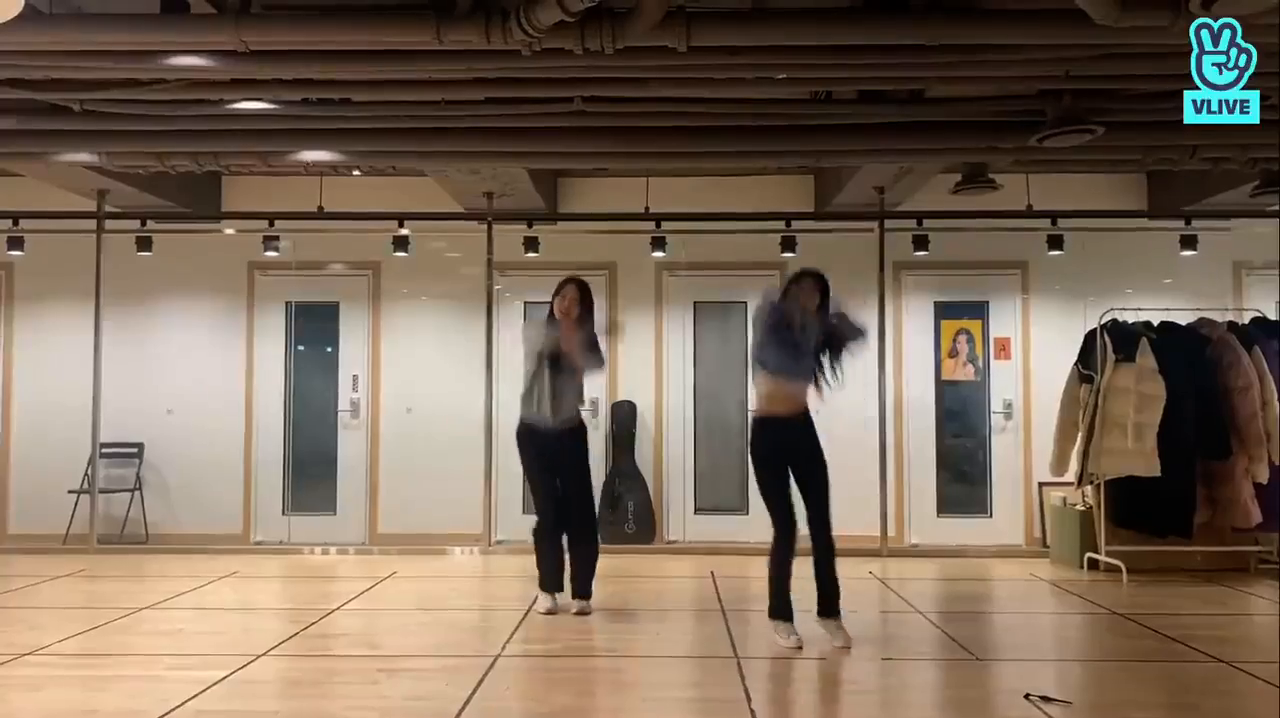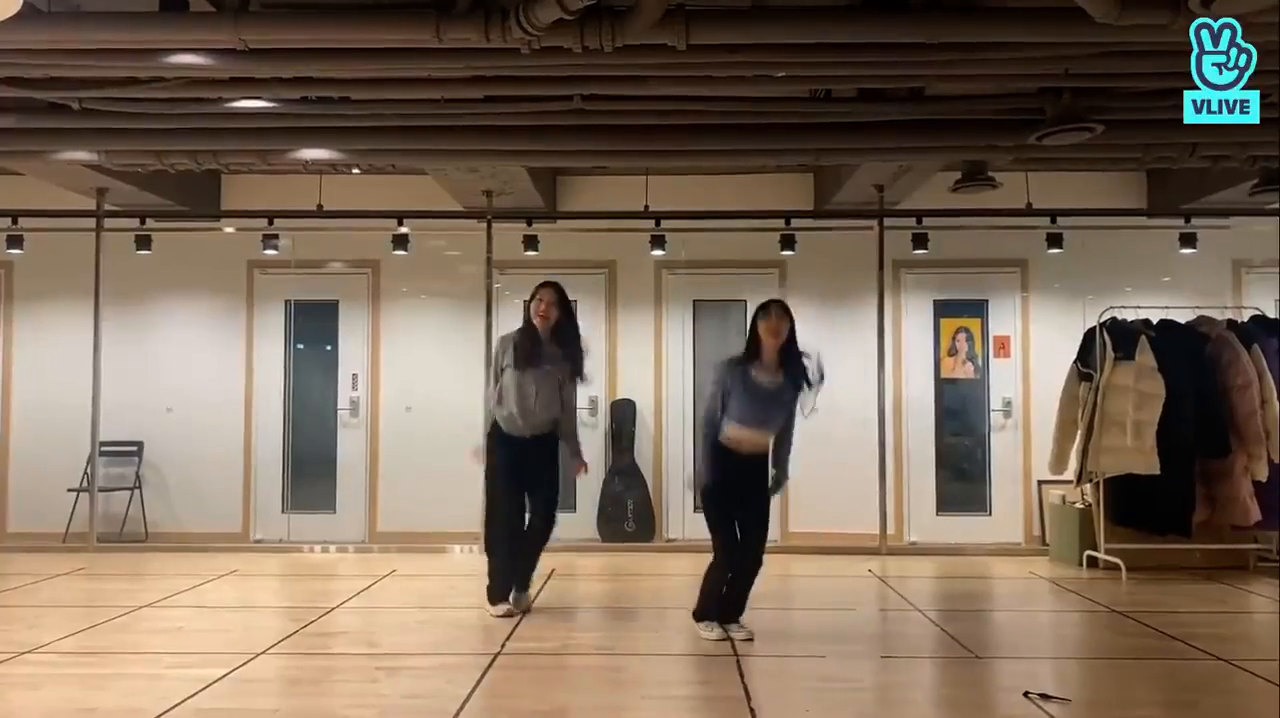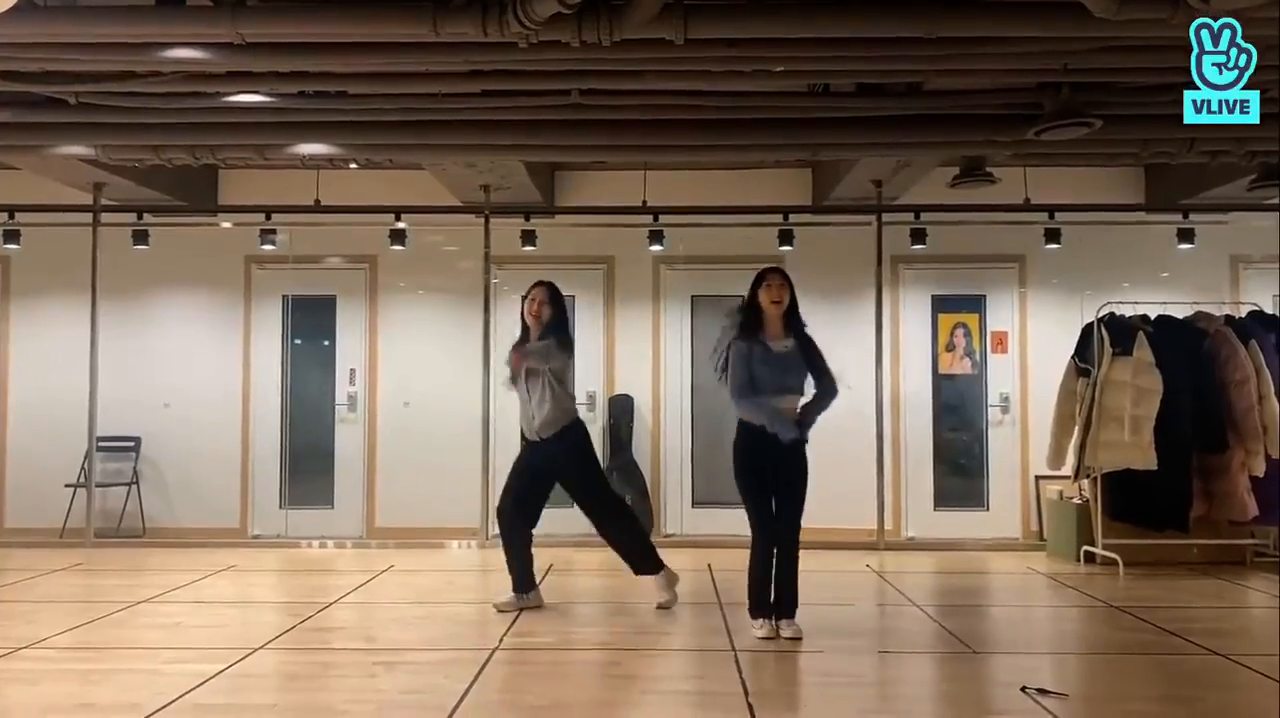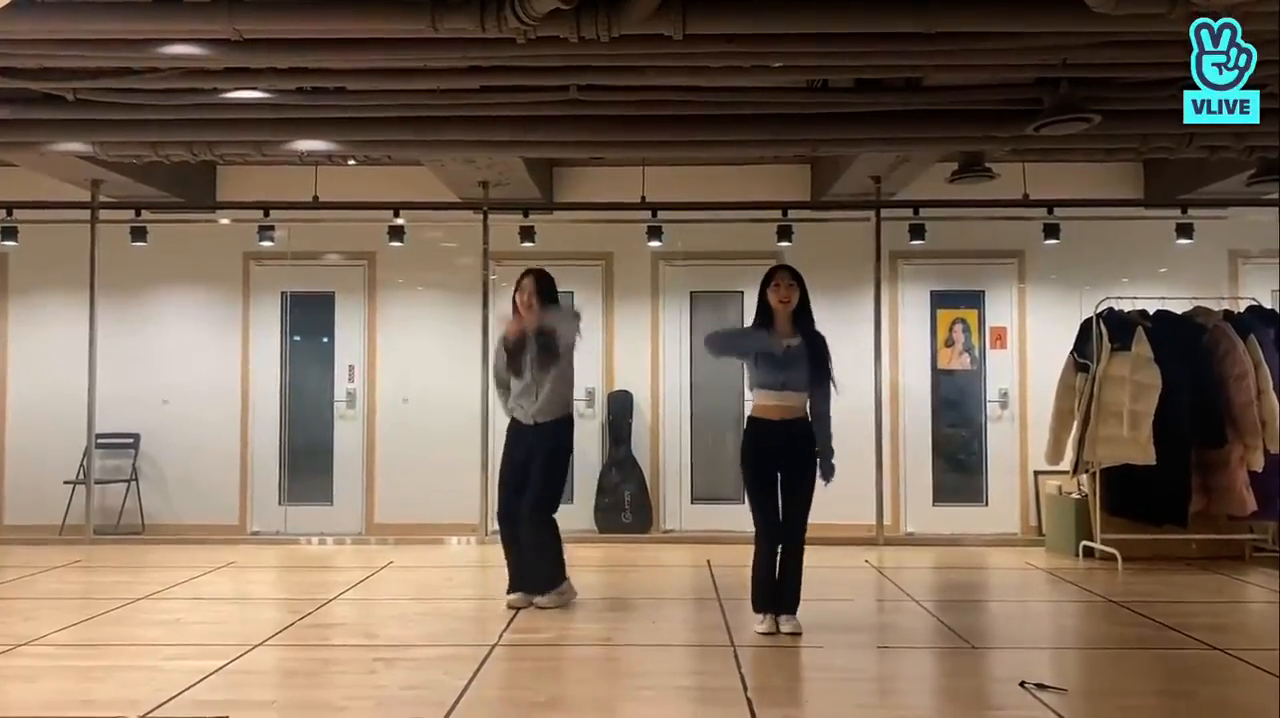
dt=0.5s
person 1, frame 1
left shoulder: (818, 339)
right shoulder: (770, 327)
left elbow: (854, 334)
right elbow: (771, 310)
left wrist: (834, 323)
left hip: (803, 434)
right hip: (768, 439)
left knee: (822, 526)
right knee: (785, 528)
left ankle: (830, 613)
right ankle: (780, 617)
person 1, frame 2
left shoulder: (792, 378)
right shoulder: (732, 370)
right elbow: (710, 417)
left wrist: (781, 470)
right wrist: (703, 463)
left hip: (757, 470)
right hip: (722, 466)
left knee: (752, 553)
right knee: (727, 550)
left ankle: (730, 615)
right ankle: (706, 615)
person 1, frame 3
left shoulder: (803, 343)
right shoulder: (744, 345)
left elbow: (828, 389)
right elbow: (740, 399)
left wrist: (806, 418)
right wrist: (775, 422)
left hip: (791, 442)
right hip: (752, 441)
left knee: (789, 532)
right knee: (763, 531)
left ankle: (785, 613)
right ankle: (759, 613)
person 1, frame 4
left shoulder: (813, 343)
right shoulder: (752, 341)
left elbow: (821, 402)
right elbow: (712, 343)
left wrist: (826, 453)
right wrist: (759, 338)
left hip: (798, 438)
right hip: (759, 436)
left knee: (794, 531)
right knee: (768, 530)
left ankle: (786, 609)
right ankle: (764, 609)
person 2, frame 1
left shoulder: (583, 343)
right shoulder: (536, 333)
left elbow: (593, 363)
right elbow: (549, 336)
left wrist: (577, 344)
right wrist: (567, 334)
left hip: (570, 435)
right hip: (534, 434)
left knee: (582, 517)
right knee: (549, 514)
left ankle: (581, 593)
right ankle: (548, 589)
person 2, frame 2
left shoulder: (566, 353)
right shoulder: (509, 345)
left elbow: (567, 405)
right elbow: (493, 392)
left wrist: (575, 451)
right wrist: (486, 437)
left hip: (544, 442)
right hip: (506, 439)
left knee: (543, 519)
right knee: (505, 516)
left ankle: (520, 585)
right ankle: (499, 594)
person 2, frame 3
left shoulder: (558, 344)
right shoulder: (521, 348)
left elbow: (542, 355)
left wrist: (524, 356)
left hip: (567, 440)
right hip: (534, 445)
left knee: (606, 509)
right knee: (510, 512)
left ankle: (659, 573)
right ankle: (525, 590)
person 2, frame 4
left shoulder: (559, 334)
right shoulder: (507, 340)
left elbow: (571, 318)
left wrist: (532, 319)
right wrist: (514, 411)
left hip: (554, 430)
right hip: (520, 430)
left knee: (536, 509)
right knee: (509, 511)
left ankle: (557, 584)
right ankle: (527, 585)
